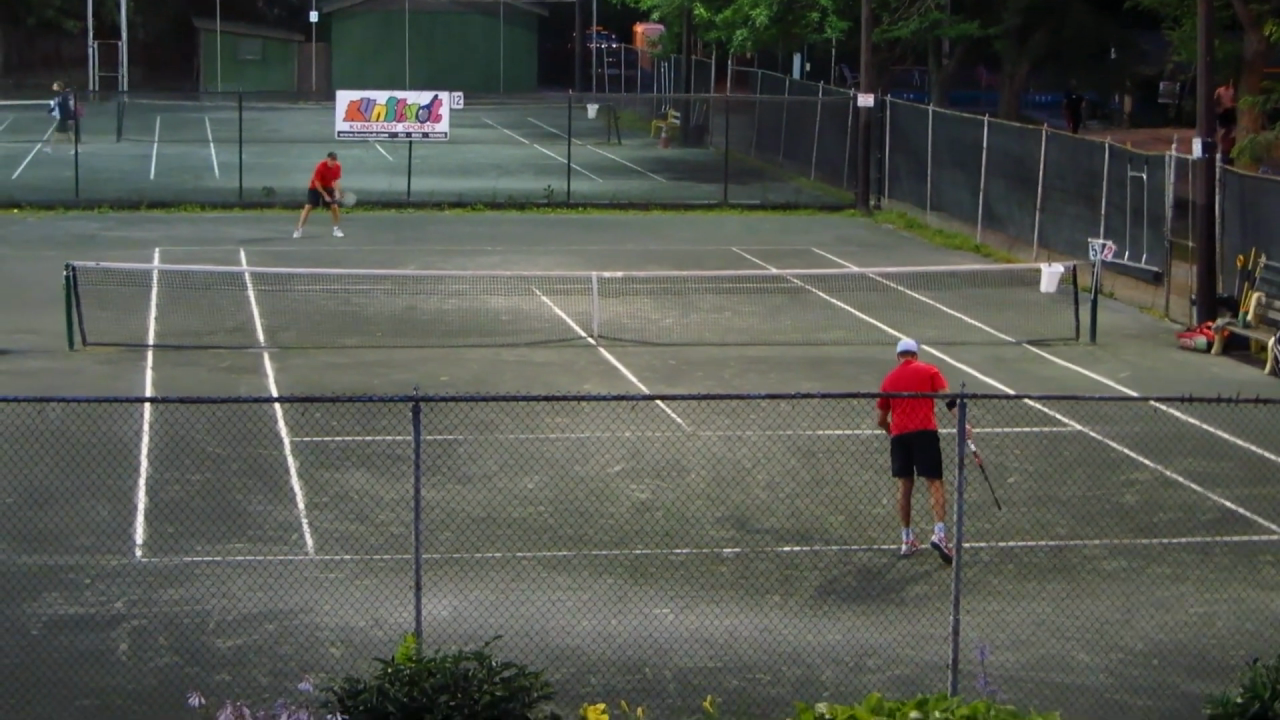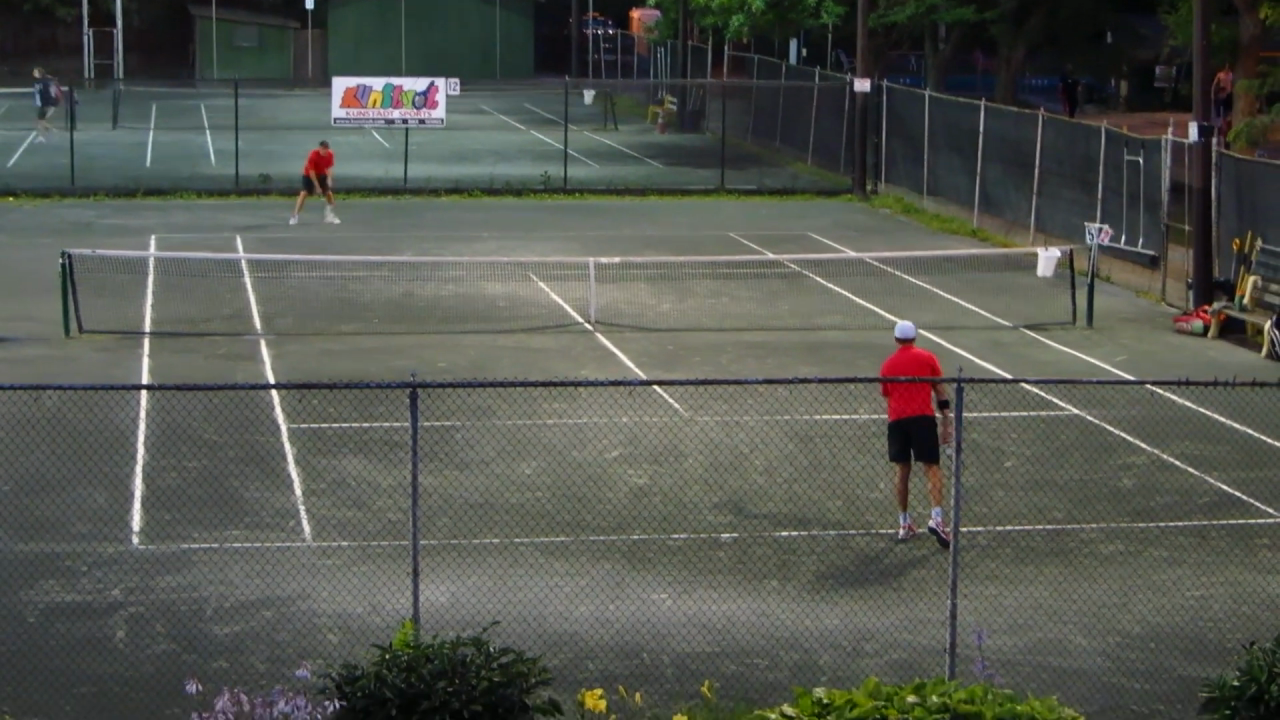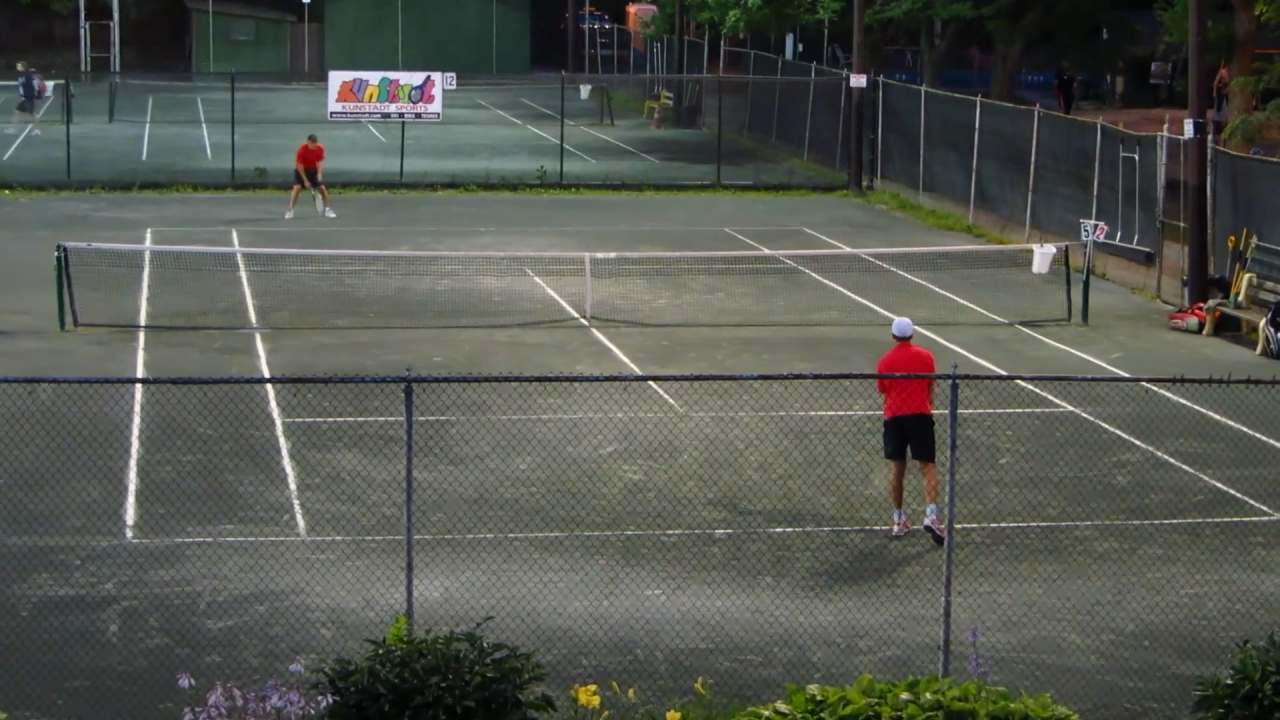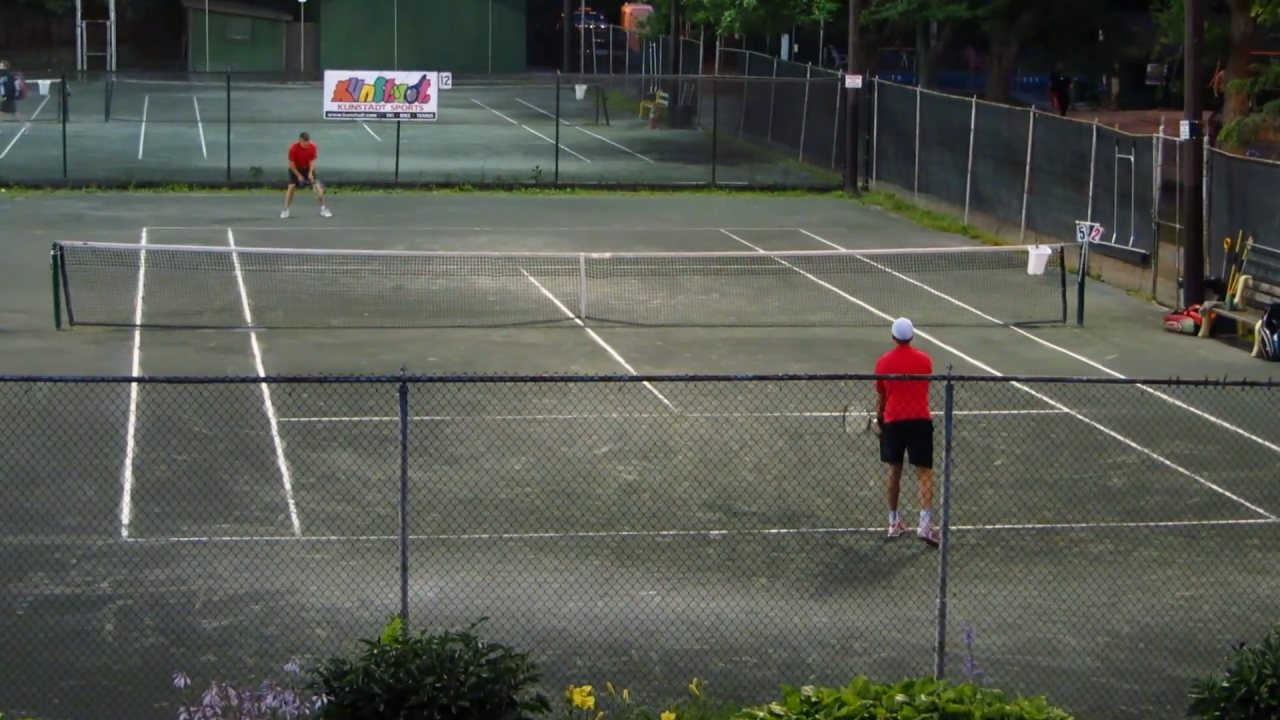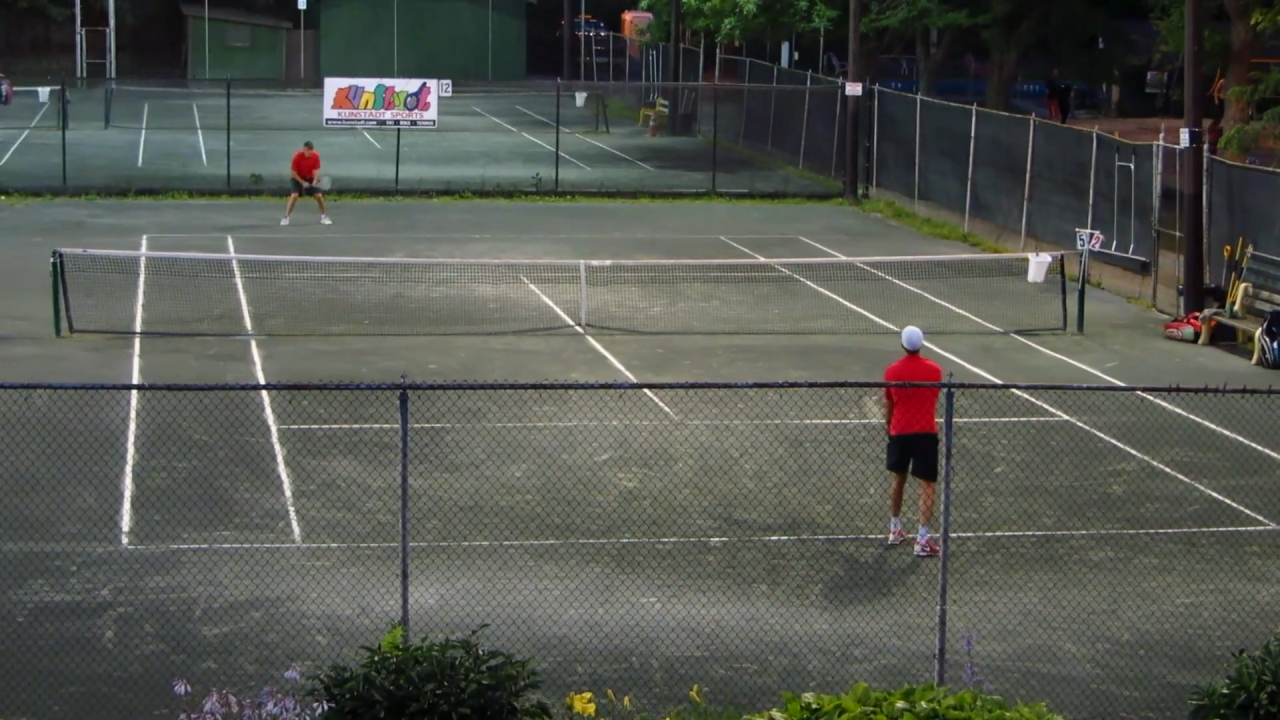
dt=0.2s
person 1, frame 1
left shoulder: (889, 379)
right shoulder: (929, 370)
left elbow: (881, 420)
right elbow: (947, 397)
left hip: (899, 435)
right hip: (924, 432)
left knee: (905, 487)
right knee: (935, 483)
left ankle: (907, 540)
right ankle: (939, 533)
person 1, frame 2
left shoulder: (888, 364)
right shoulder: (927, 358)
right elbow: (941, 395)
right wrist: (946, 424)
left hip: (897, 420)
right hip: (922, 418)
left knee: (902, 471)
right knee: (932, 468)
left ankle: (904, 524)
right ankle: (936, 518)
person 1, frame 3
left shoulder: (884, 361)
right shoulder: (925, 356)
right elbow: (929, 392)
left hip: (893, 417)
right hip: (919, 415)
left knee: (897, 469)
right knee: (927, 466)
left ankle: (899, 521)
right ankle: (931, 515)
person 1, frame 4
left shoulder: (883, 362)
right shoulder: (925, 360)
left wrist: (879, 422)
left hip: (892, 421)
right hip: (919, 420)
left knee: (894, 471)
right knee: (924, 472)
left ankle: (894, 522)
right ankle: (925, 523)
person 1, frame 5
left shoulder: (892, 371)
right shoulder: (935, 370)
left wrist: (890, 426)
left hip: (899, 433)
right hip: (925, 433)
left knee: (898, 480)
right knee: (927, 485)
left ankle: (895, 529)
right ankle: (923, 540)
